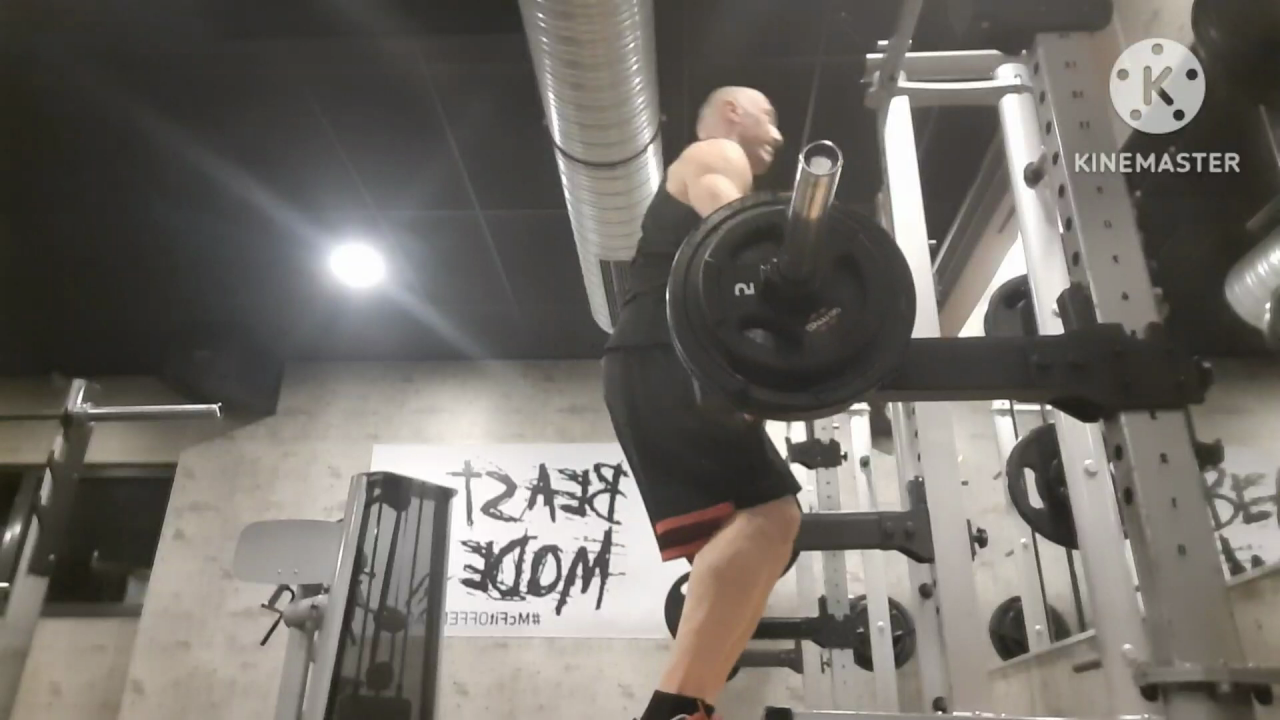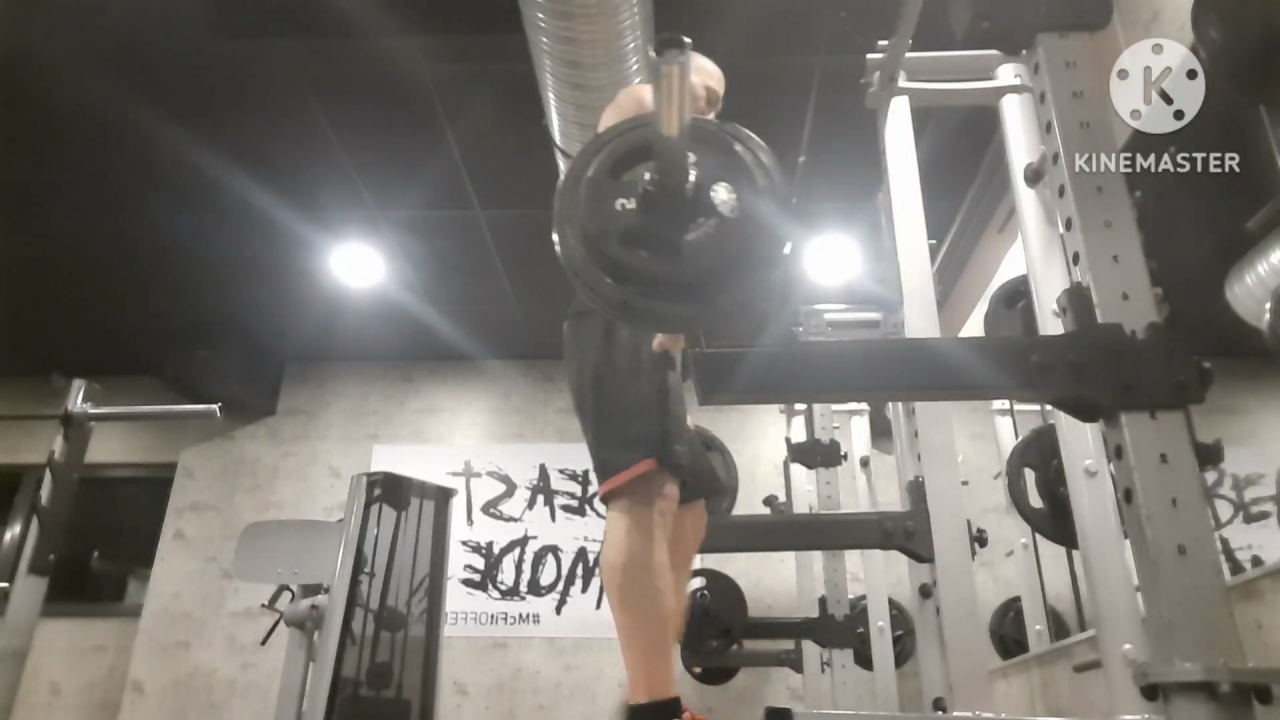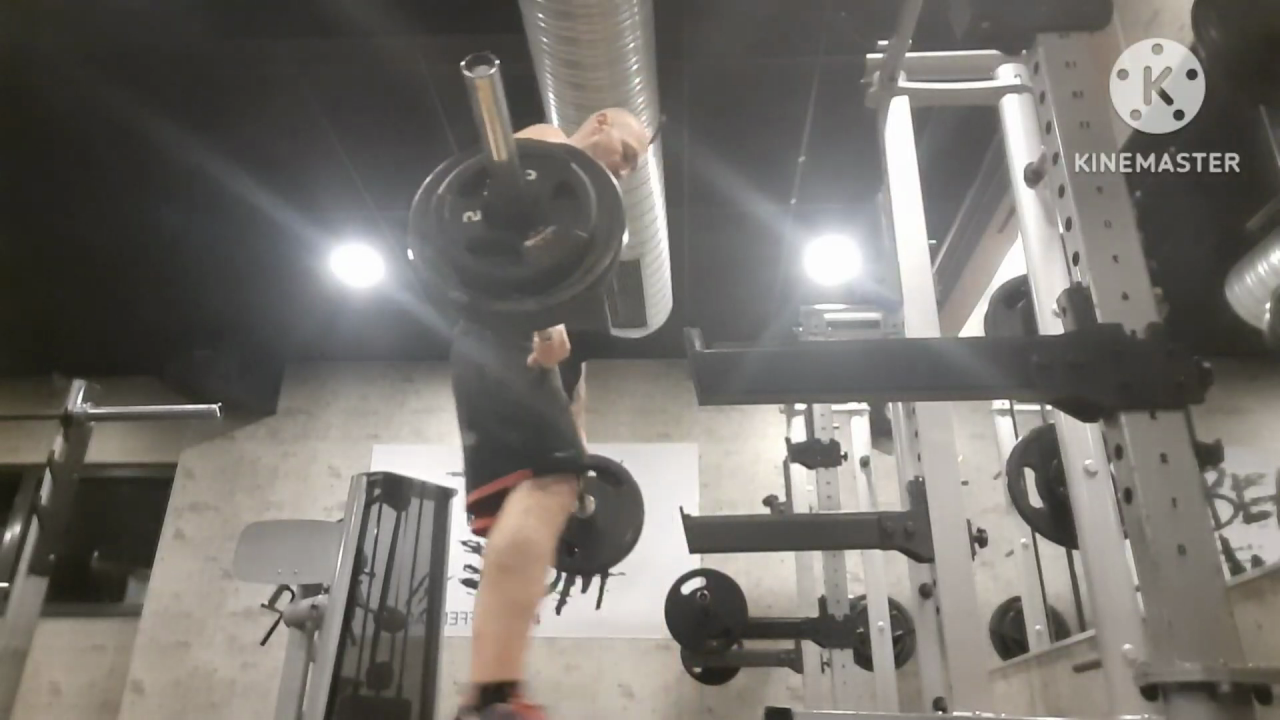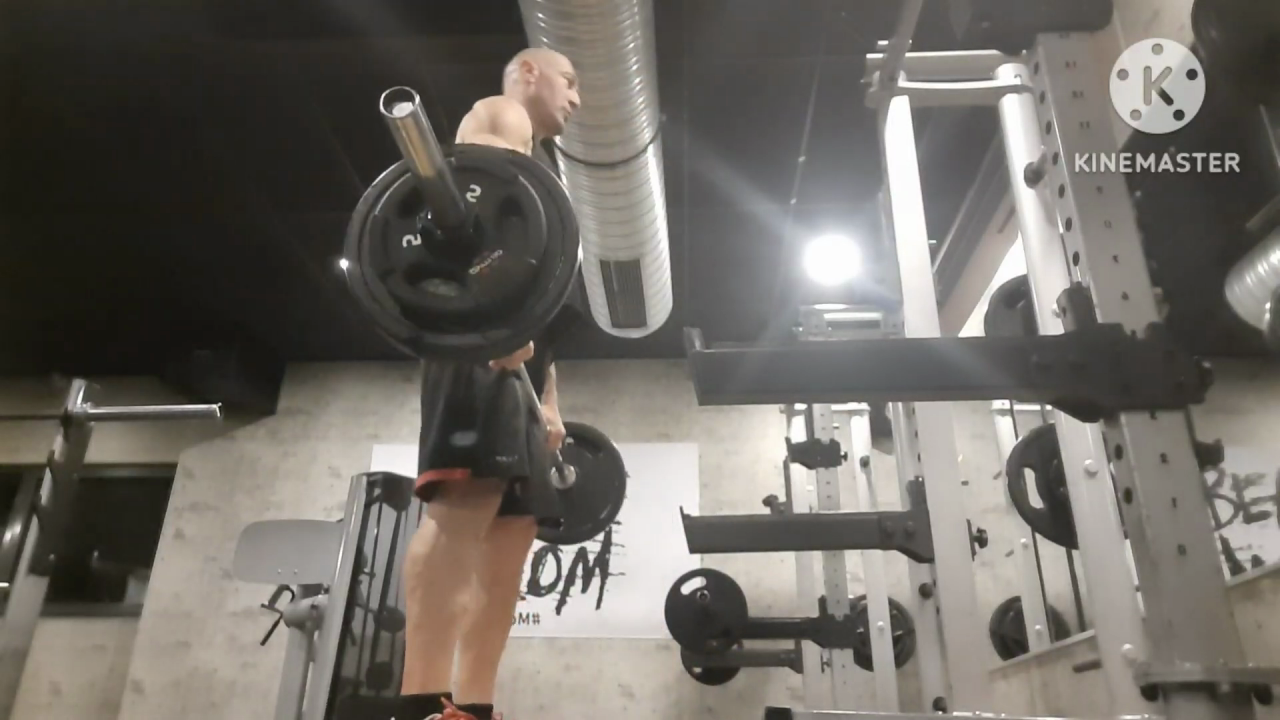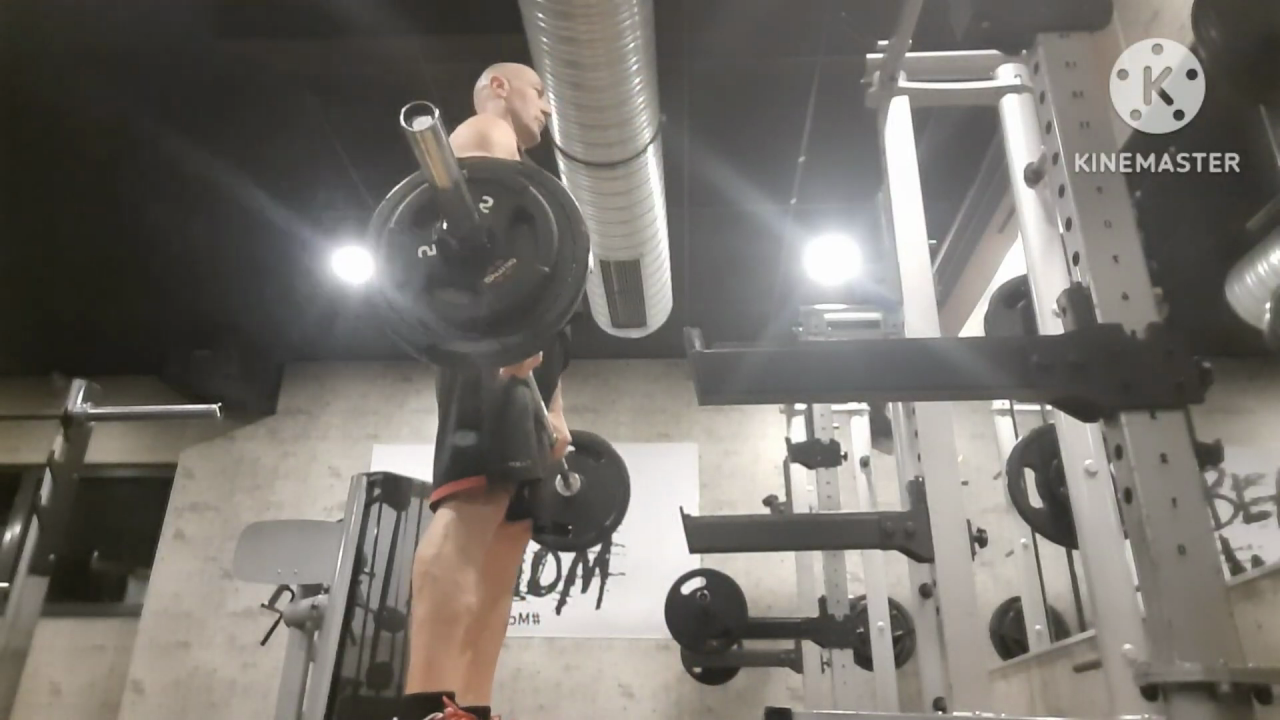
dt=0.7s
person 1, frame 1
left shoulder: (718, 177)
right shoulder: (717, 157)
left hip: (671, 371)
right hip: (660, 365)
left knee: (747, 534)
right knee: (768, 516)
person 1, frame 2
right shoulder: (642, 105)
left wrist: (674, 352)
left hip: (646, 333)
right hip: (621, 324)
left knee: (681, 512)
right knee: (648, 496)
person 1, frame 3
right shoulder: (545, 147)
left wrist: (573, 423)
left hip: (538, 350)
right hip: (508, 339)
left knee: (536, 504)
right knee: (543, 486)
person 1, frame 4
left shoulder: (529, 167)
right shoulder: (501, 115)
left wrist: (548, 401)
left hip: (511, 348)
left knee: (511, 528)
right knee: (469, 497)
person 1, frame 5
left shoulder: (508, 162)
right shoulder: (485, 134)
left wrist: (553, 409)
left hip: (521, 357)
left knee: (505, 534)
right knee: (476, 505)
